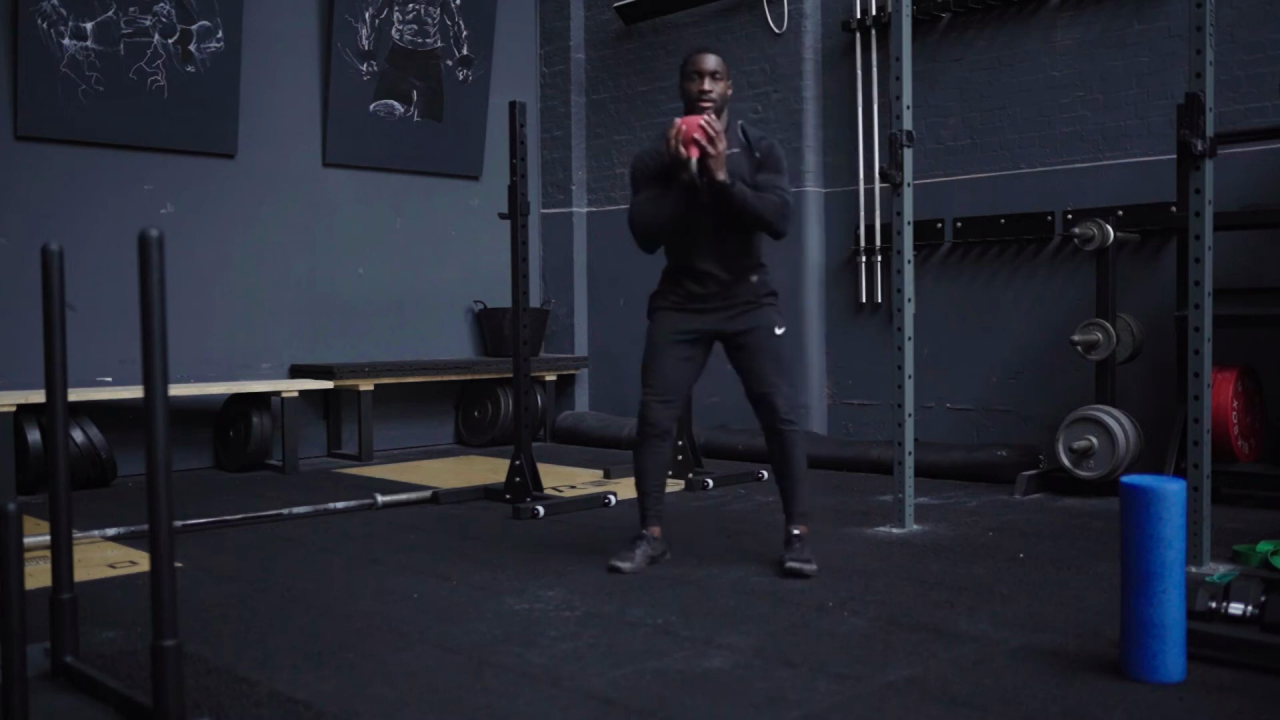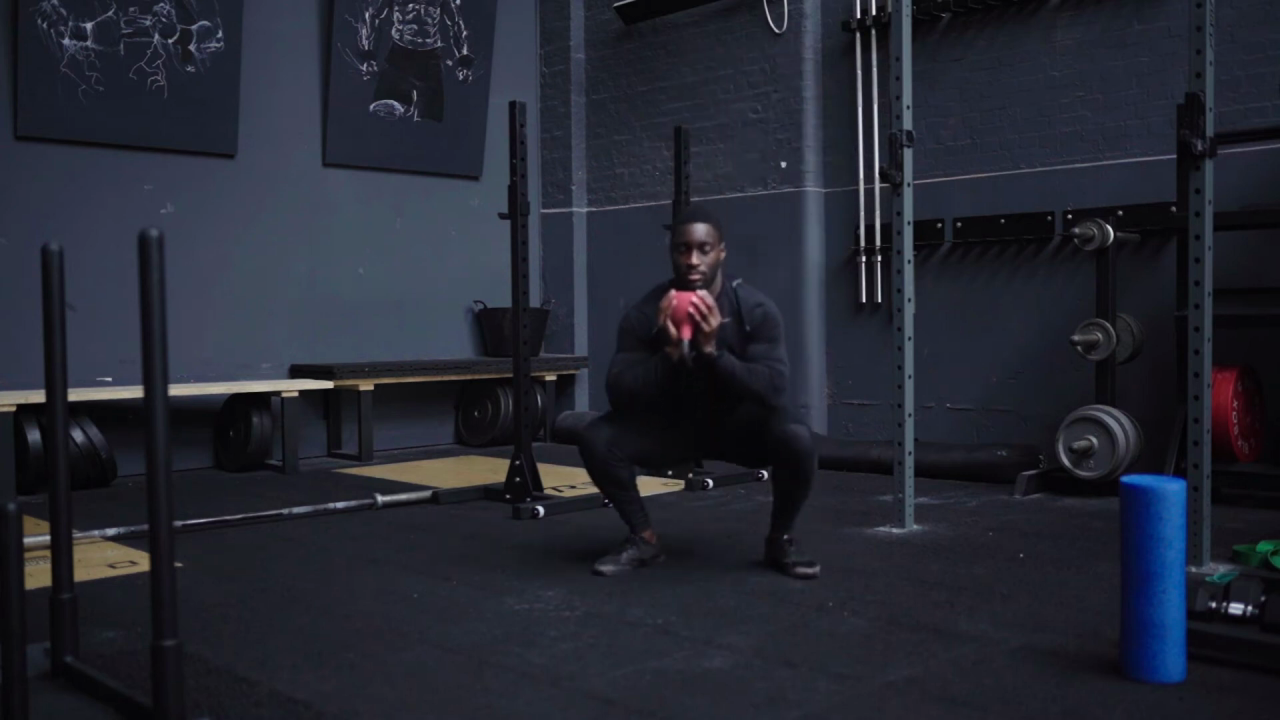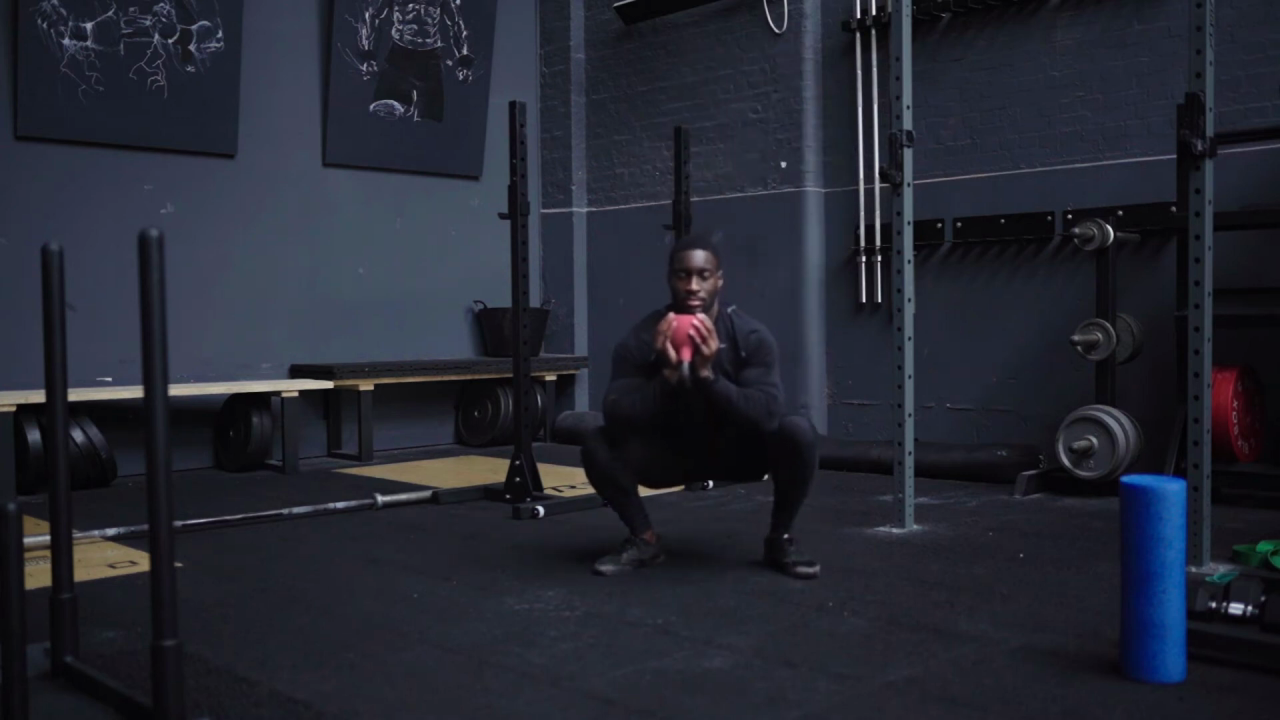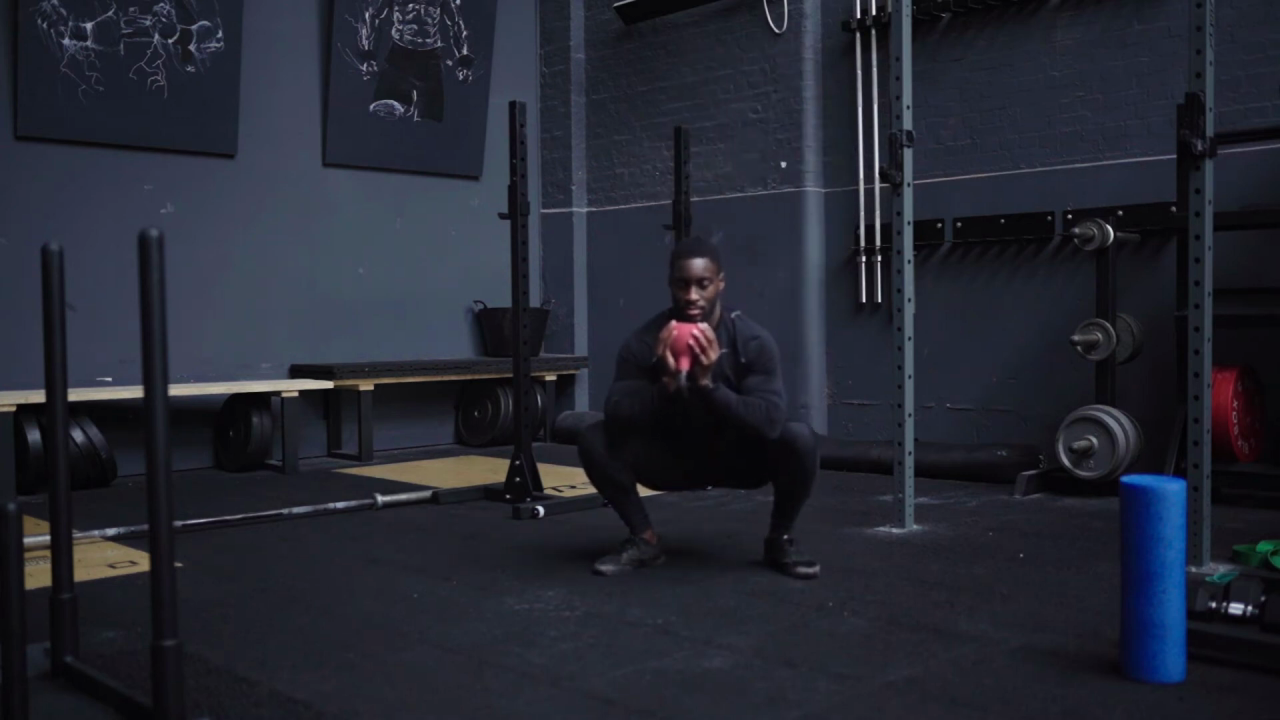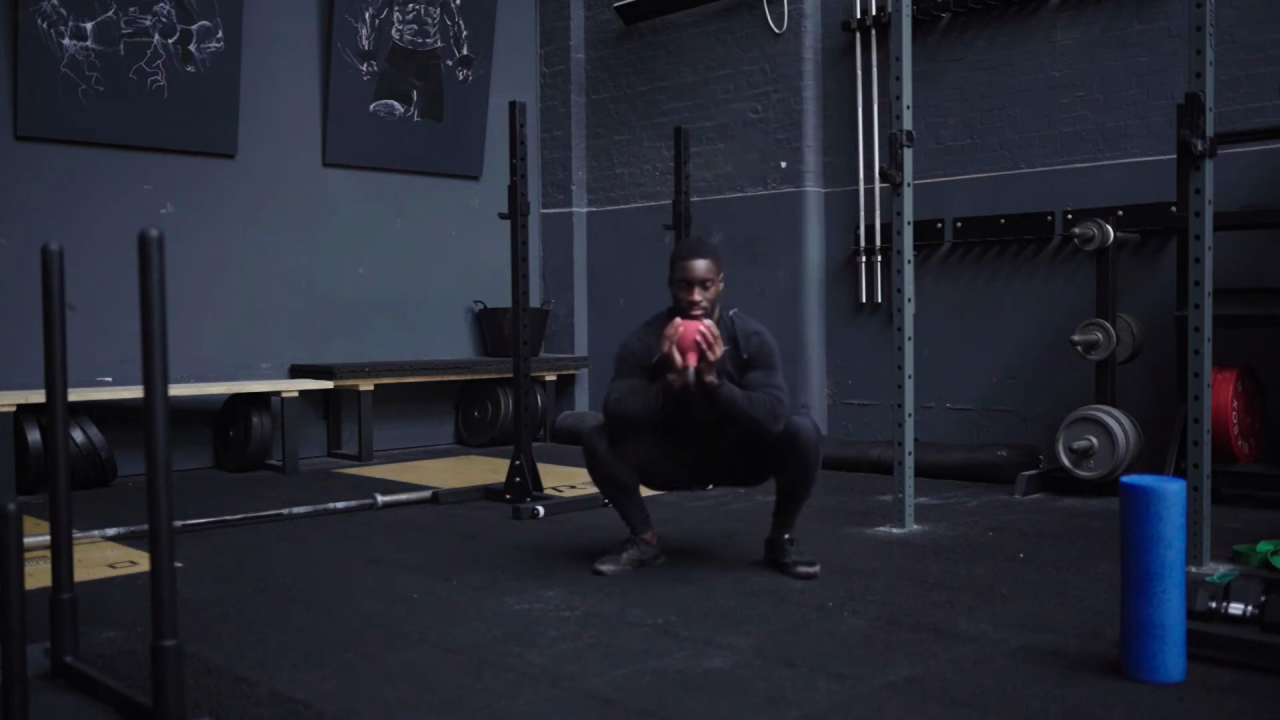
dt=1s
person 1, frame 1
left shoulder: (758, 148)
right shoulder: (655, 154)
left elbow: (779, 220)
right elbow: (643, 236)
left wrist: (722, 176)
right wrist: (684, 179)
left hip: (748, 300)
right hip: (680, 304)
left knee: (779, 411)
right knee: (655, 416)
left ankle: (797, 532)
right ankle: (651, 533)
person 1, frame 2
left shoulder: (756, 309)
right shoulder: (644, 315)
left elbow: (774, 393)
right elbow: (620, 396)
left wrist: (713, 351)
right wrist: (669, 354)
left hip: (737, 423)
right hip: (670, 423)
left knee: (796, 440)
right knee: (597, 441)
left ankle: (780, 540)
right ankle: (644, 539)
person 1, frame 3
left shoulder: (751, 336)
right shoulder: (638, 340)
left elbow: (768, 415)
right elbow: (617, 419)
left wrist: (708, 375)
right wrist: (667, 377)
left hip: (735, 450)
right hip: (669, 454)
left knee: (798, 432)
right knee: (597, 445)
left ankle: (780, 540)
right ankle: (643, 540)
person 1, frame 4
left shoulder: (753, 341)
right shoulder: (642, 343)
left elbow: (770, 421)
right elbow: (617, 419)
left wrist: (708, 384)
right wrist: (667, 384)
left hip: (737, 457)
right hip: (672, 458)
left knee: (799, 439)
right knee: (595, 441)
left ankle: (780, 541)
right ankle: (644, 540)
person 1, frame 5
left shoulder: (752, 338)
right shoulder: (642, 342)
left elbow: (774, 416)
right elbow: (617, 418)
left wrist: (713, 380)
right wrist: (671, 380)
left hip: (737, 454)
right hip: (673, 457)
left knee: (802, 433)
right knee: (599, 442)
left ankle: (780, 541)
right ankle: (644, 540)
